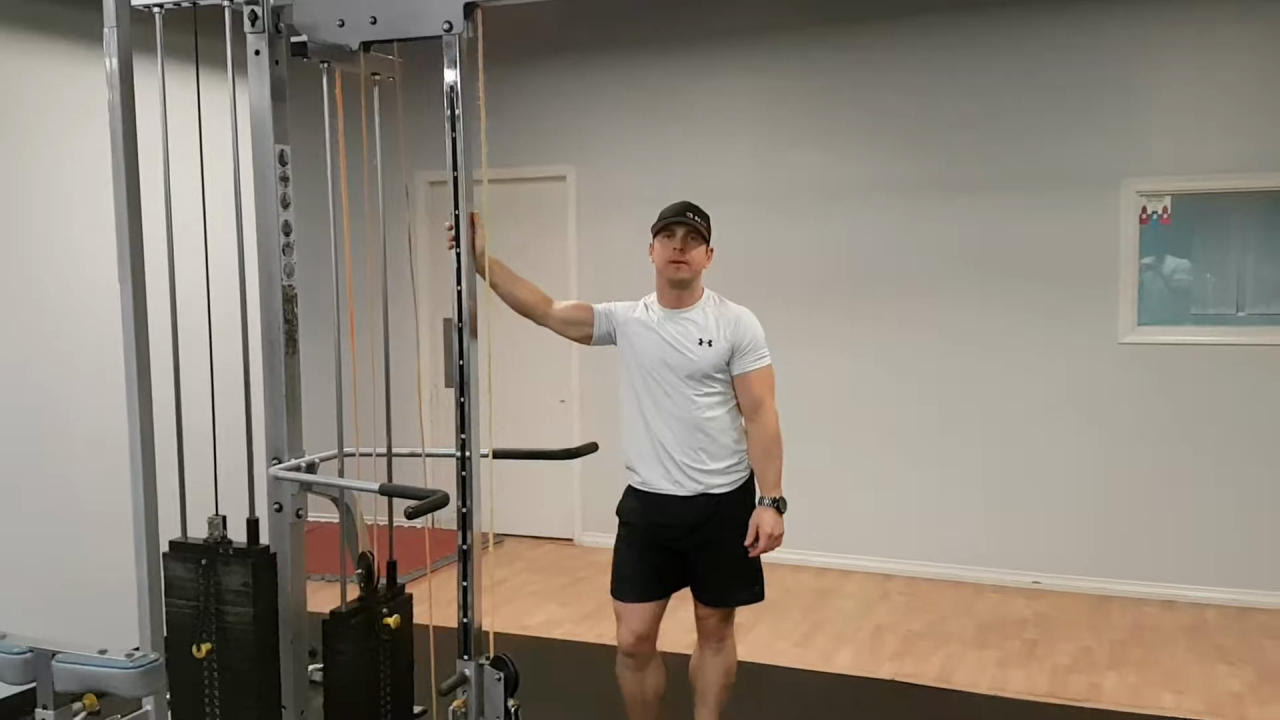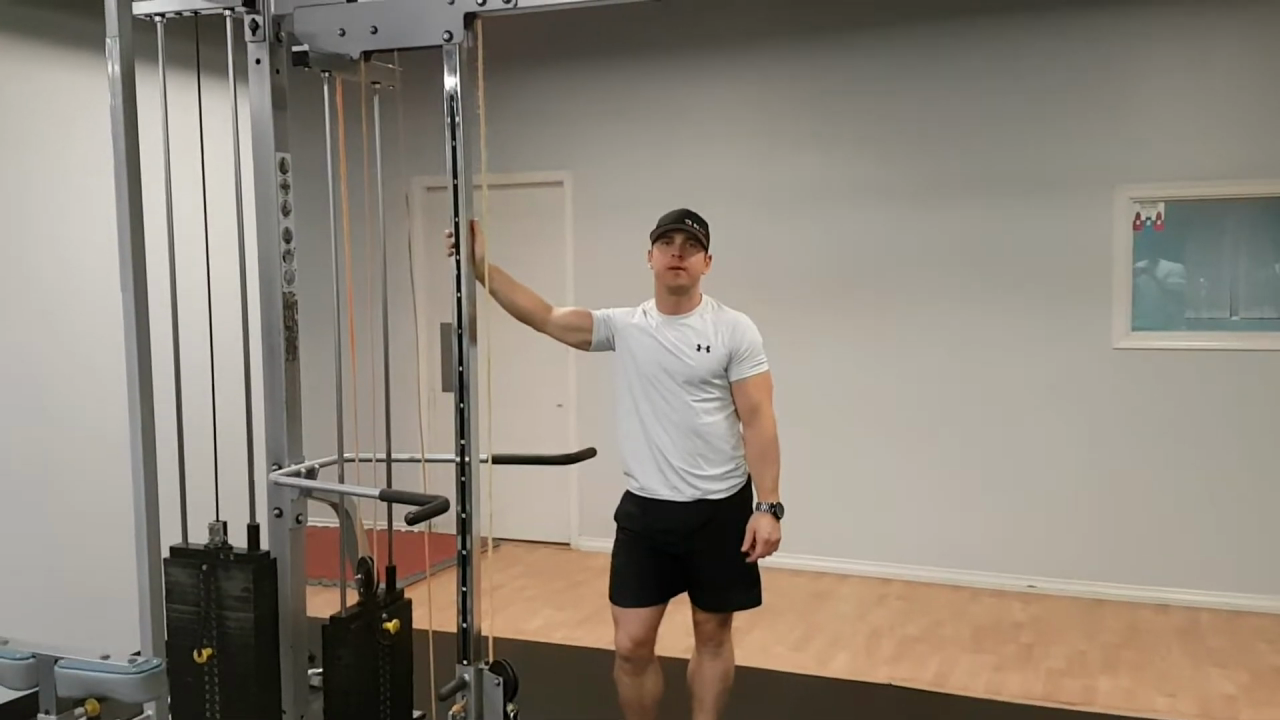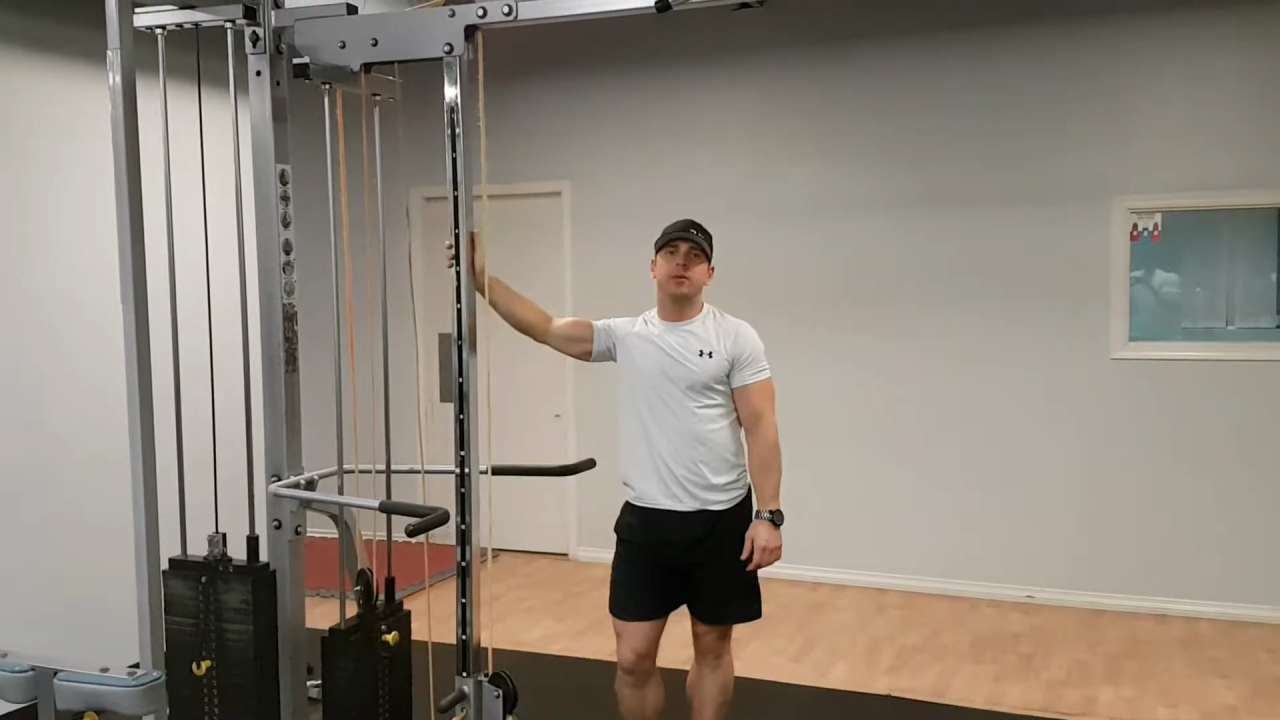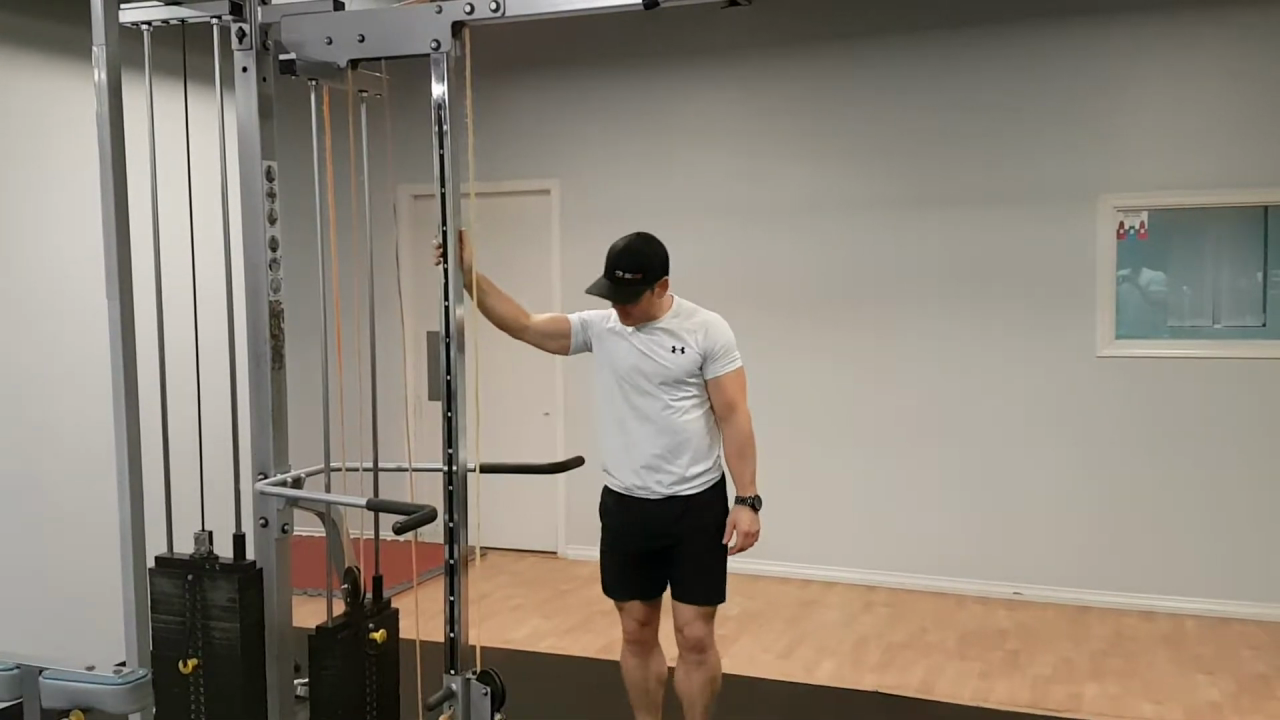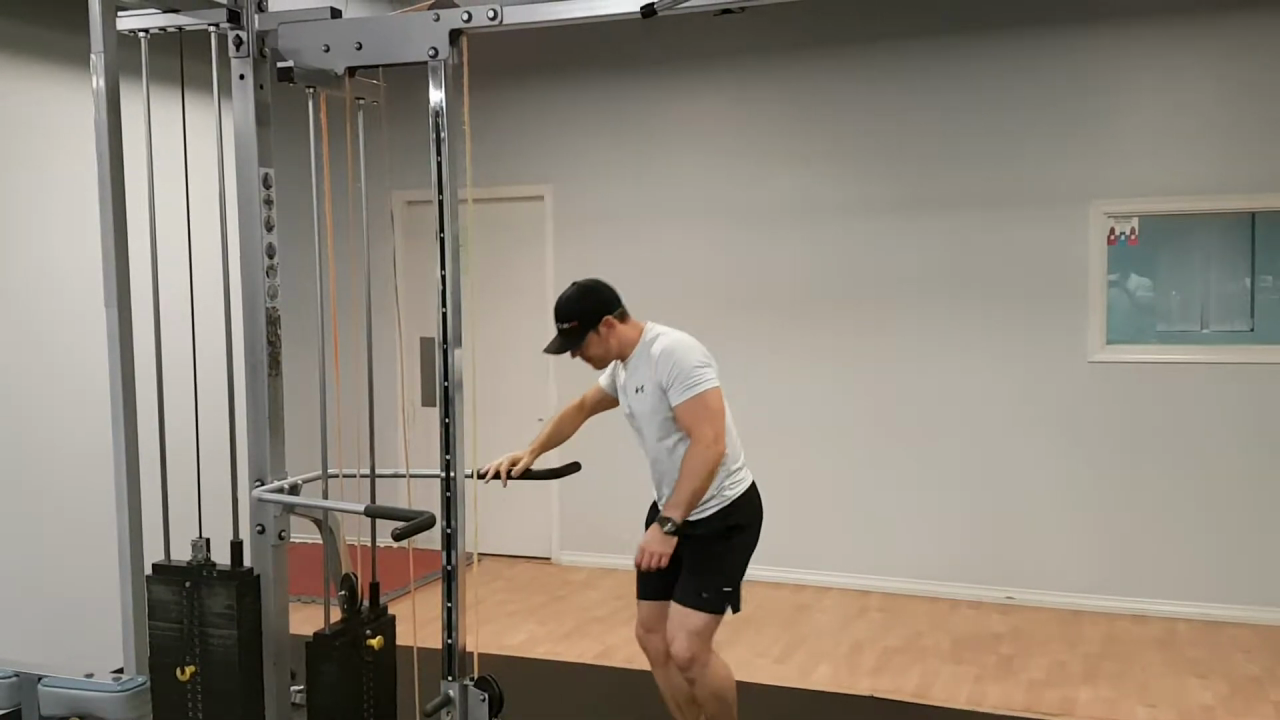
dt=1s
person 1, frame 1
left shoulder: (736, 323)
right shoulder: (625, 320)
left elbow: (760, 415)
right elbow: (544, 310)
left wrist: (771, 501)
right wrist: (483, 258)
left hip: (722, 503)
right hip: (648, 504)
left knee: (715, 630)
right knee: (634, 640)
person 1, frame 2
left shoulder: (734, 330)
right shoulder: (622, 326)
left elbow: (758, 420)
right elbow: (543, 317)
left wrist: (768, 507)
right wrist: (482, 265)
left hip: (719, 509)
right hip: (646, 510)
left knee: (713, 635)
right knee: (632, 645)
person 1, frame 3
left shoulder: (736, 337)
right shoulder: (624, 335)
left elbow: (760, 428)
right elbow: (544, 328)
left wrist: (768, 515)
right wrist: (482, 276)
left hip: (721, 519)
right hip: (646, 520)
left knee: (712, 648)
right knee: (634, 657)
person 1, frame 4
left shoulder: (707, 329)
right shoulder: (599, 327)
left elbow: (733, 417)
right elbow: (522, 325)
left wrist: (747, 500)
right wrist: (470, 274)
left hip: (696, 505)
right hip: (626, 504)
left knee: (695, 636)
right knee: (637, 632)
person 1, frame 5
left shoulder: (673, 353)
right shoulder: (623, 365)
left elbow: (708, 444)
right elbow: (581, 408)
left wrist: (668, 525)
right wrist: (531, 452)
left hip: (722, 514)
right hip: (673, 512)
left knee: (685, 649)
right knee: (653, 637)
